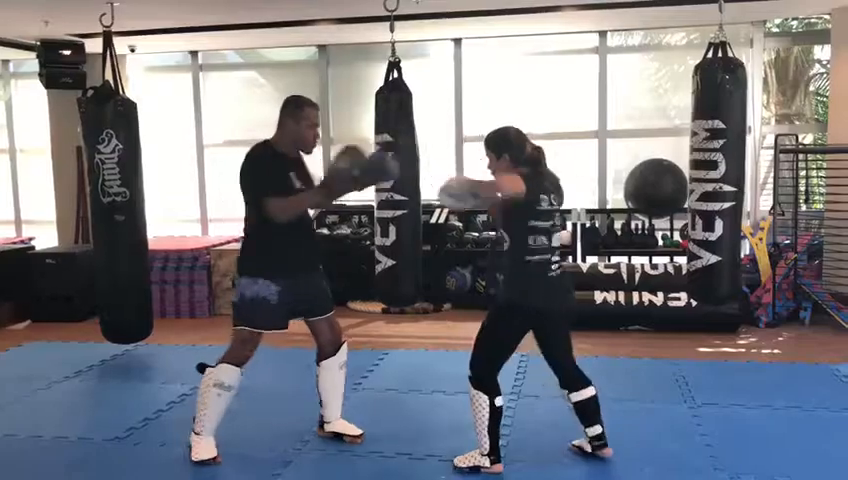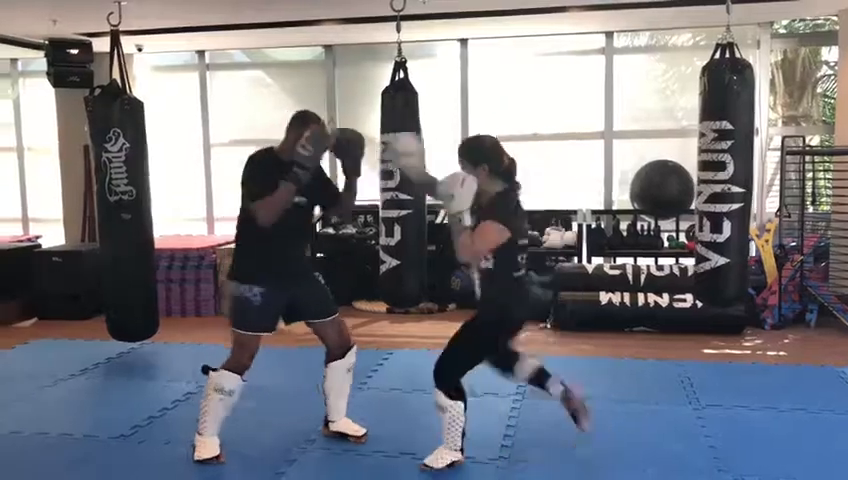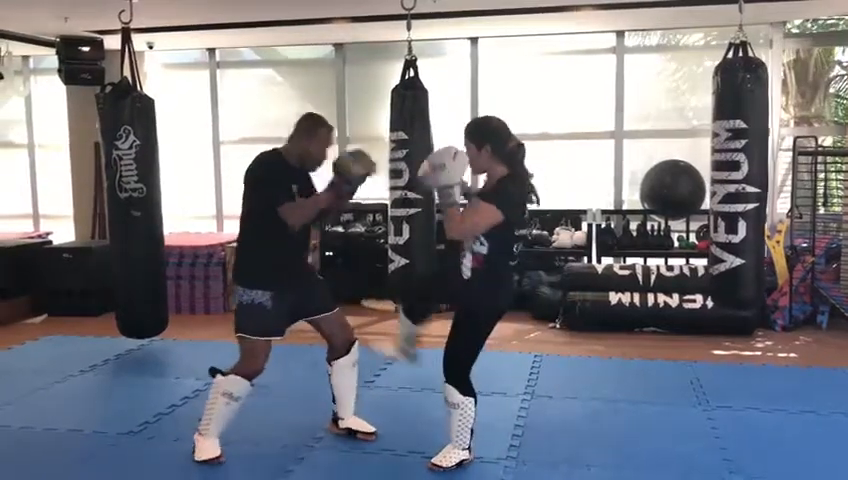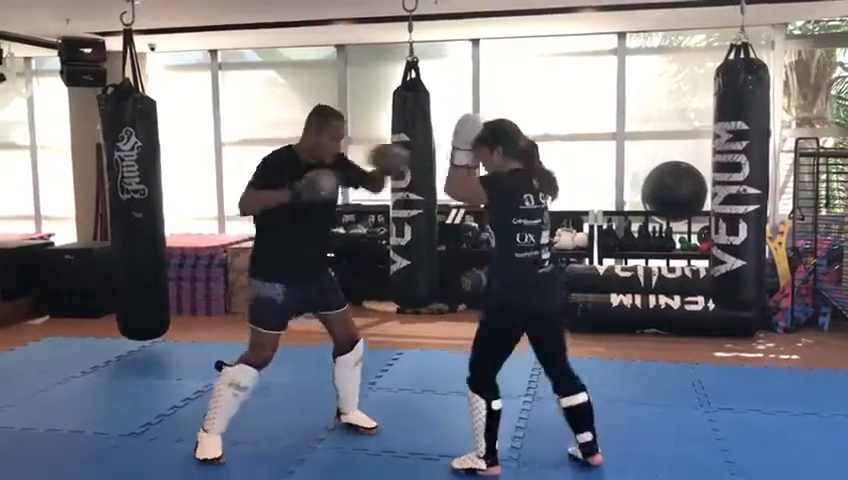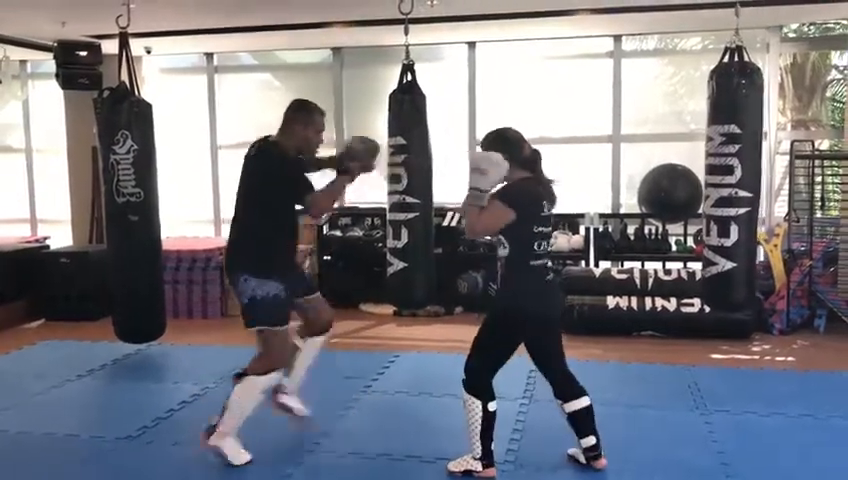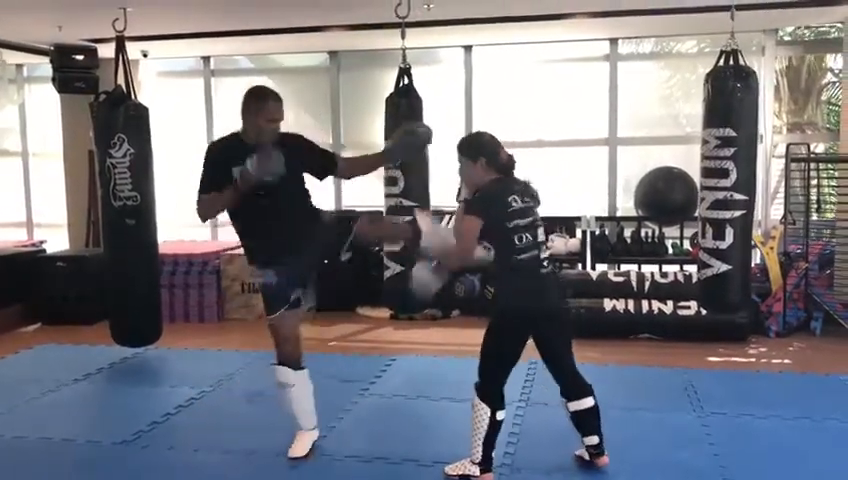
dt=0.5s
person 1, frame 1
left shoulder: (295, 160)
right shoulder: (260, 159)
left elbow: (310, 203)
right elbow: (279, 211)
left wrist: (328, 188)
right wrist: (324, 190)
left hip: (304, 267)
right hip: (264, 273)
left knee: (332, 340)
right knee: (240, 353)
left ankle: (330, 420)
right ankle: (201, 436)
person 1, frame 2
left shoulder: (313, 171)
right shoulder: (260, 163)
left elbow: (341, 209)
right elbow: (263, 216)
left wrist: (351, 174)
right wrist: (298, 175)
left hip: (299, 272)
right hip: (257, 278)
left knee: (341, 342)
right knee: (241, 358)
left ankle: (336, 420)
right ankle: (206, 437)
person 1, frame 3
left shoulder: (299, 172)
right shoulder: (266, 168)
left elbow: (312, 214)
right elbow: (294, 218)
left wrist: (343, 189)
right wrist: (338, 186)
left hip: (297, 272)
right hip: (260, 281)
left knee: (344, 339)
right knee: (251, 364)
left ankle: (344, 419)
right ankle: (206, 436)
person 1, frame 4
left shoulder: (334, 163)
right shoulder: (277, 162)
left elbow: (373, 183)
right elbow: (246, 205)
left wrist: (385, 169)
right wrist: (297, 192)
left hip: (312, 269)
right hip: (274, 276)
left knee: (349, 338)
right knee: (259, 356)
left ankle: (348, 411)
right ankle: (210, 434)
person 1, frame 5
left shoulder: (282, 153)
right shoulder: (271, 160)
left elbow: (313, 168)
right elbow: (318, 206)
left wrist: (346, 159)
right wrist: (349, 173)
left hip: (275, 261)
right hip: (255, 269)
left knee: (322, 319)
right knee: (274, 353)
left ankle: (284, 391)
right ankle: (222, 434)
person 1, frame 6
left shoulder: (294, 145)
right shoulder: (222, 153)
left elbow: (345, 168)
right elbow: (204, 211)
left wrist: (391, 153)
right wrist: (241, 183)
left hip: (312, 232)
right hip: (274, 259)
right knee: (287, 347)
right ankle: (307, 429)
person 2, frame 1
left shoulder: (528, 184)
right shoulder: (549, 186)
left elbow: (499, 185)
left wrist: (464, 185)
right wrist: (486, 195)
left hip: (520, 298)
right hip: (555, 294)
left knee: (483, 373)
right knee: (565, 368)
left ankle: (490, 457)
right ankle: (598, 441)
person 2, frame 2
left shoulder: (502, 208)
right shoulder: (497, 195)
left elbow: (467, 253)
right elbow: (442, 189)
left wrist: (457, 210)
right wrist: (419, 174)
left hip: (500, 308)
right hip: (510, 301)
left knee: (446, 372)
right knee: (500, 357)
left ankle: (452, 449)
right ankle: (565, 396)
person 2, frame 3
left shoulder: (506, 192)
right shoulder: (503, 183)
left elbow: (456, 230)
right elbow: (472, 215)
left wrist: (447, 189)
right wrist: (451, 187)
left hip: (487, 293)
right hip: (479, 284)
left knee: (455, 367)
left ankle: (460, 448)
person 2, frame 4
left shoulder: (502, 185)
right shoulder: (538, 180)
left elbow: (453, 189)
left wrist: (462, 149)
left hip: (510, 297)
right hip: (547, 293)
left knee: (481, 375)
right knee: (559, 368)
left ankle: (486, 459)
right ankle: (589, 448)
person 2, frame 5
left shoulder: (516, 193)
right shoulder: (538, 189)
left elbow: (474, 228)
right elbow: (497, 224)
left wrist: (478, 189)
right wrist: (486, 189)
left hip: (517, 303)
right hip: (545, 299)
left knee: (476, 375)
right knee: (558, 374)
right ankle: (593, 451)
person 2, frame 6
left shoulder: (484, 198)
right shoulder: (520, 189)
left elbow: (461, 252)
left hip: (516, 301)
right hip: (549, 296)
left knee: (490, 382)
right knee: (566, 371)
right ankle: (596, 450)
